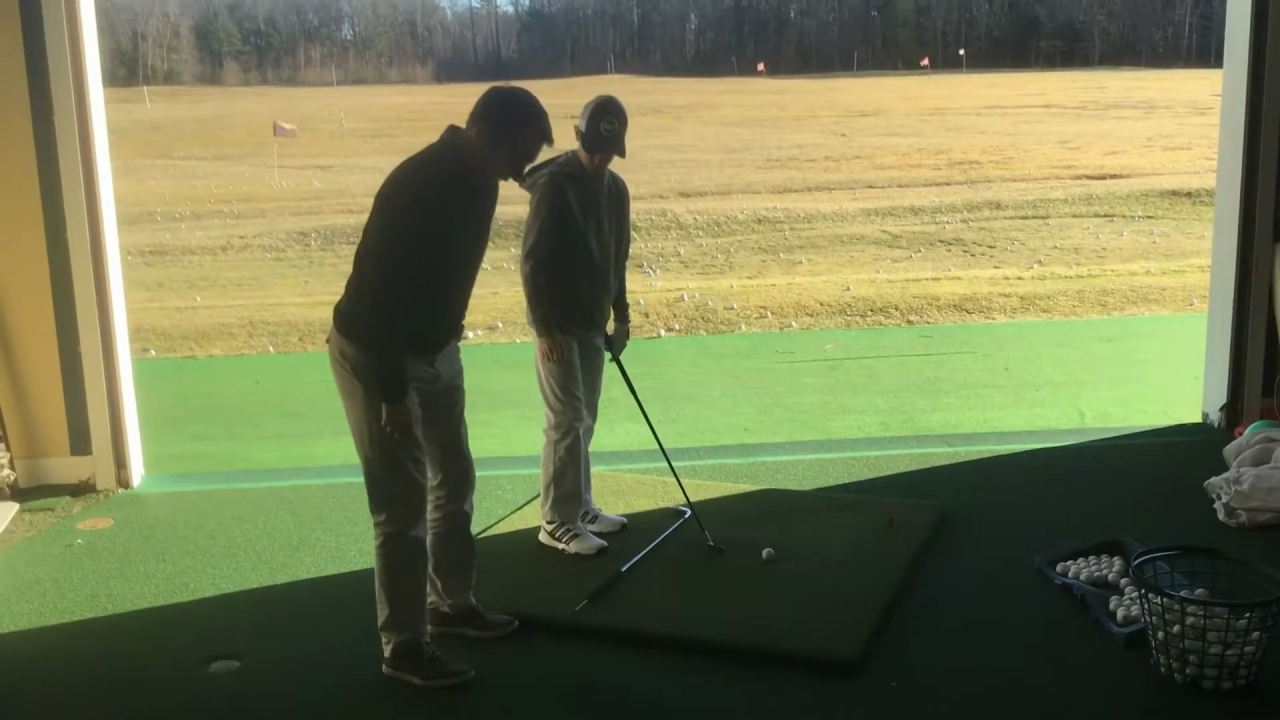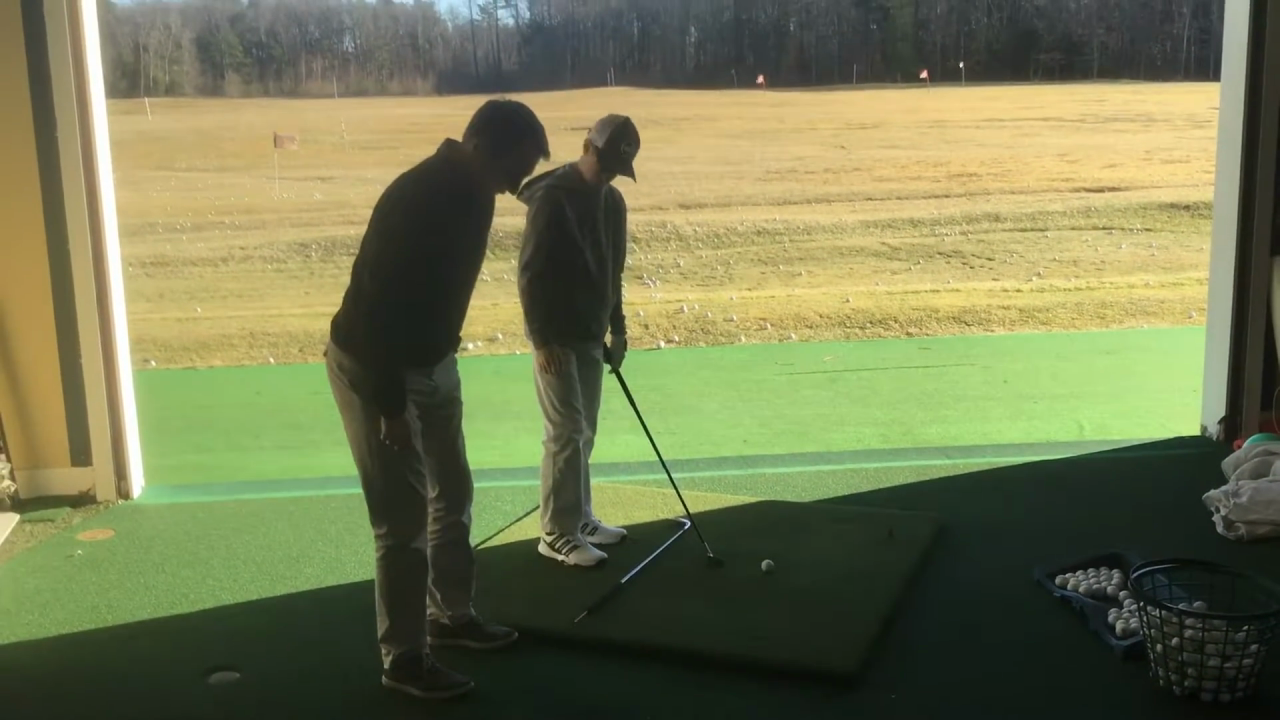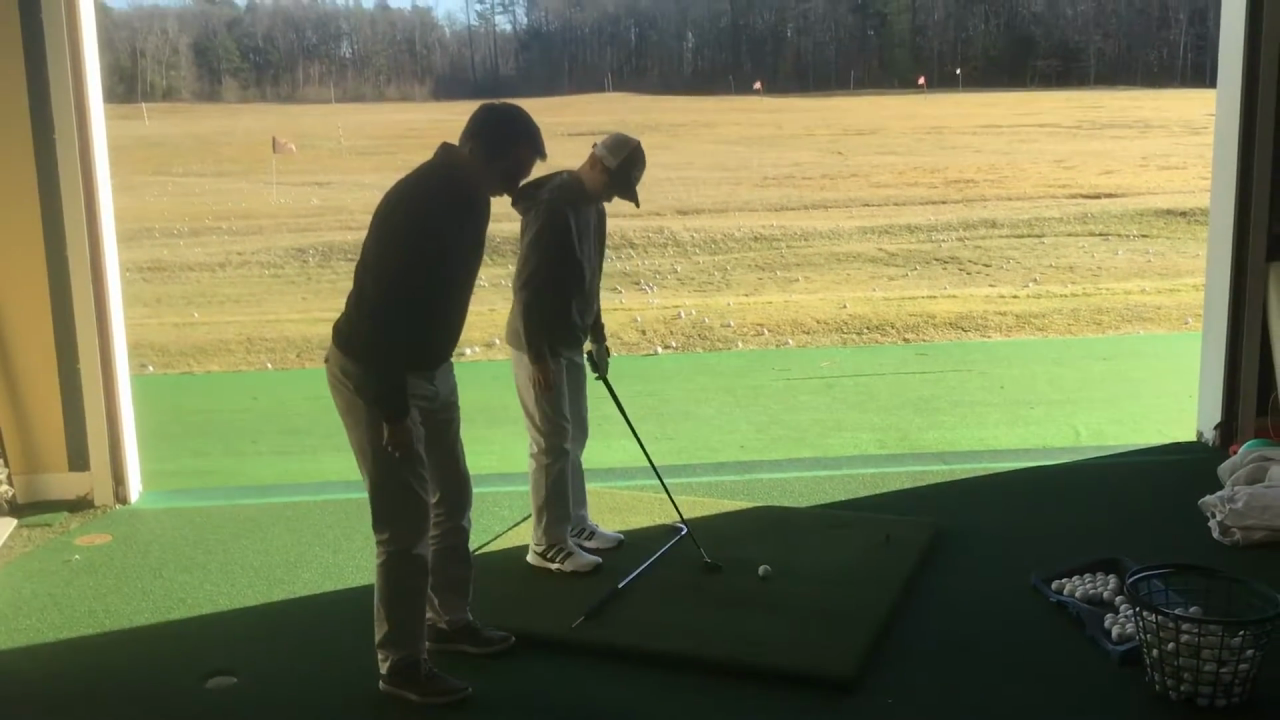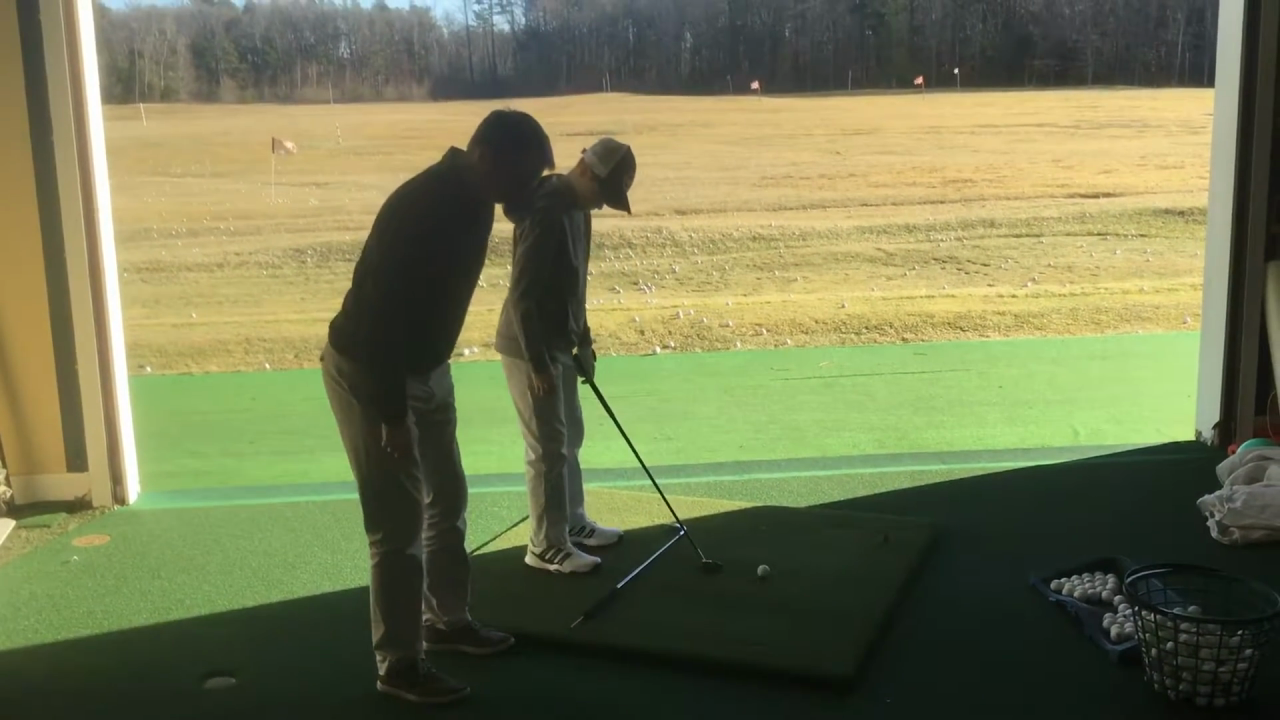
dt=0.4s
person 1, frame 1
left shoulder: (476, 182)
right shoulder: (417, 187)
right elbow: (378, 293)
right wrist: (392, 393)
left hip: (435, 349)
right hip: (376, 354)
left knee: (453, 481)
right knee: (403, 501)
left ankle: (451, 603)
right ankle: (403, 645)
person 1, frame 2
left shoulder: (472, 195)
right shoulder: (414, 202)
right elbow: (377, 307)
right wrist: (391, 407)
left hip: (432, 362)
right hip: (373, 367)
left knee: (452, 493)
right knee: (404, 514)
left ankle: (451, 615)
right ankle: (403, 656)
person 1, frame 3
left shoulder: (469, 199)
right shoulder: (416, 205)
right elbow: (381, 313)
right wrist: (394, 411)
left hip: (429, 367)
right hip: (375, 371)
left knee: (451, 497)
right knee: (407, 519)
left ankle: (448, 620)
right ankle: (400, 662)
person 1, frame 4
left shoulder: (473, 203)
right shoulder: (420, 208)
right elbow: (380, 313)
right wrist: (391, 413)
left hip: (424, 367)
right hip: (369, 371)
left knee: (446, 497)
right knee: (398, 519)
left ankle: (446, 619)
right ankle: (398, 662)
person 2, frame 1
left shoulder: (615, 189)
right shoulder: (553, 186)
right elbow: (534, 262)
left wrist: (620, 315)
right wrist: (544, 327)
left hip: (593, 322)
right hip: (559, 324)
left knee: (584, 419)
right knee: (566, 420)
left ankle: (580, 507)
right ankle: (557, 521)
person 2, frame 2
left shoulder: (612, 201)
right shoulder: (551, 198)
right elbow: (530, 275)
left wrist: (617, 328)
right wrist: (542, 340)
left hip: (591, 334)
right hip: (556, 337)
left knee: (583, 431)
right knee: (565, 432)
left ankle: (579, 518)
right ankle: (557, 533)
person 2, frame 3
left shoulder: (593, 209)
right shoulder: (550, 208)
right elbow: (527, 287)
left wrist: (597, 337)
right wrist: (538, 355)
left hip: (569, 341)
right hip: (541, 346)
left knee: (574, 436)
right knee: (553, 442)
left ankle: (574, 525)
right ankle: (548, 543)
person 2, frame 4
left shoulder: (576, 210)
right shoulder: (545, 216)
right elbow: (524, 295)
left wrist: (583, 340)
right wrist: (538, 363)
left hip: (558, 346)
right hip: (531, 350)
left knee: (569, 437)
right knee: (548, 447)
left ankle: (573, 524)
right ankle: (547, 545)
